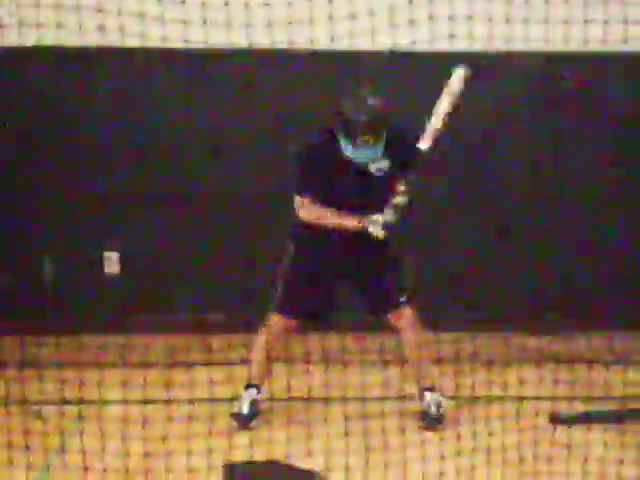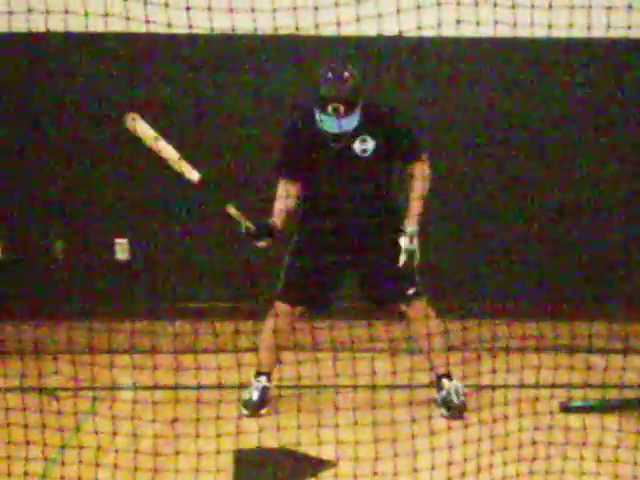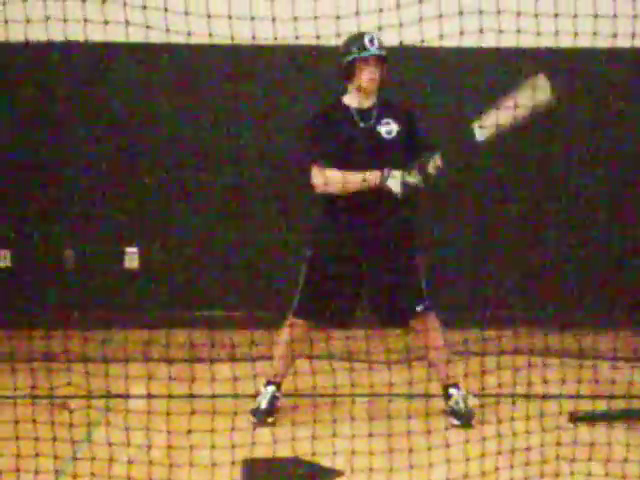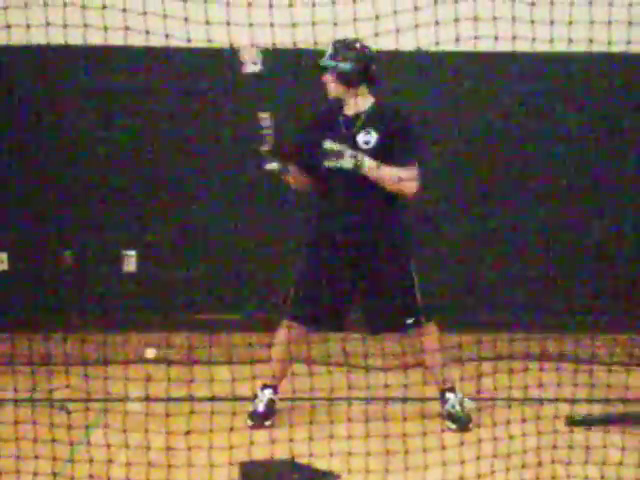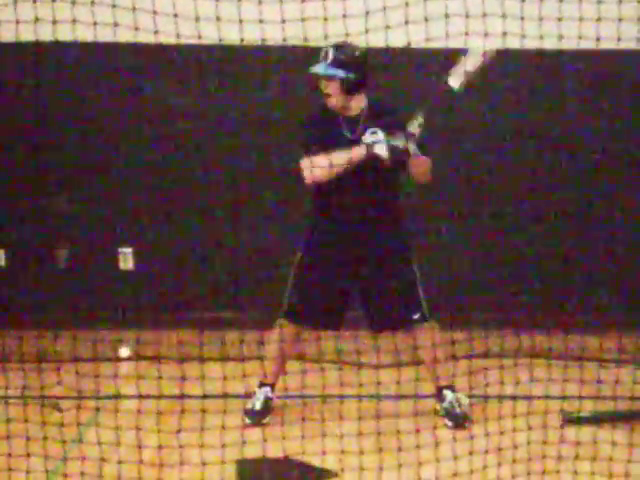
dt=1s
person 1, frame 1
left shoulder: (396, 142)
right shoulder: (318, 148)
left elbow: (405, 171)
right elbow: (305, 208)
left wrist: (399, 195)
right wrist: (361, 222)
left hip: (373, 243)
right hip: (318, 243)
left knee: (405, 315)
right knee: (279, 320)
left ankle: (428, 394)
right ankle: (251, 394)
person 1, frame 2
left shoulder: (383, 121)
right shoulder: (300, 130)
left elbow: (419, 167)
right elbow: (290, 182)
left wrist: (411, 225)
right wrist: (274, 222)
left hip: (378, 229)
right hip: (320, 231)
left knee: (415, 303)
right knee: (285, 307)
left ankle: (445, 382)
right ankle: (261, 382)
person 1, frame 3
left shoulder: (400, 115)
right shoulder: (326, 120)
left elbow: (416, 168)
right elbow: (321, 180)
left wrist: (420, 172)
right wrist: (381, 177)
left hip: (392, 237)
right hip: (338, 238)
left knee: (422, 314)
right knee: (301, 317)
left ankle: (452, 391)
right ankle: (271, 389)
person 1, frame 4
left shoulder: (393, 121)
right shoulder: (322, 123)
left elbow: (410, 184)
right elbow: (307, 180)
left wrist: (359, 162)
right wrist: (283, 168)
left hip: (383, 243)
right hip: (330, 241)
left knee: (417, 321)
right knee: (296, 319)
left ankle: (449, 395)
right ankle: (269, 393)
person 1, frame 5
left shoulder: (389, 118)
right shoulder: (317, 122)
left elbow: (423, 174)
right elbow: (311, 172)
left wrist: (411, 146)
right wrist: (367, 148)
left hip: (384, 241)
right hip: (328, 243)
left knee: (419, 318)
right knee: (292, 319)
left ankle: (447, 392)
right ankle: (266, 390)
